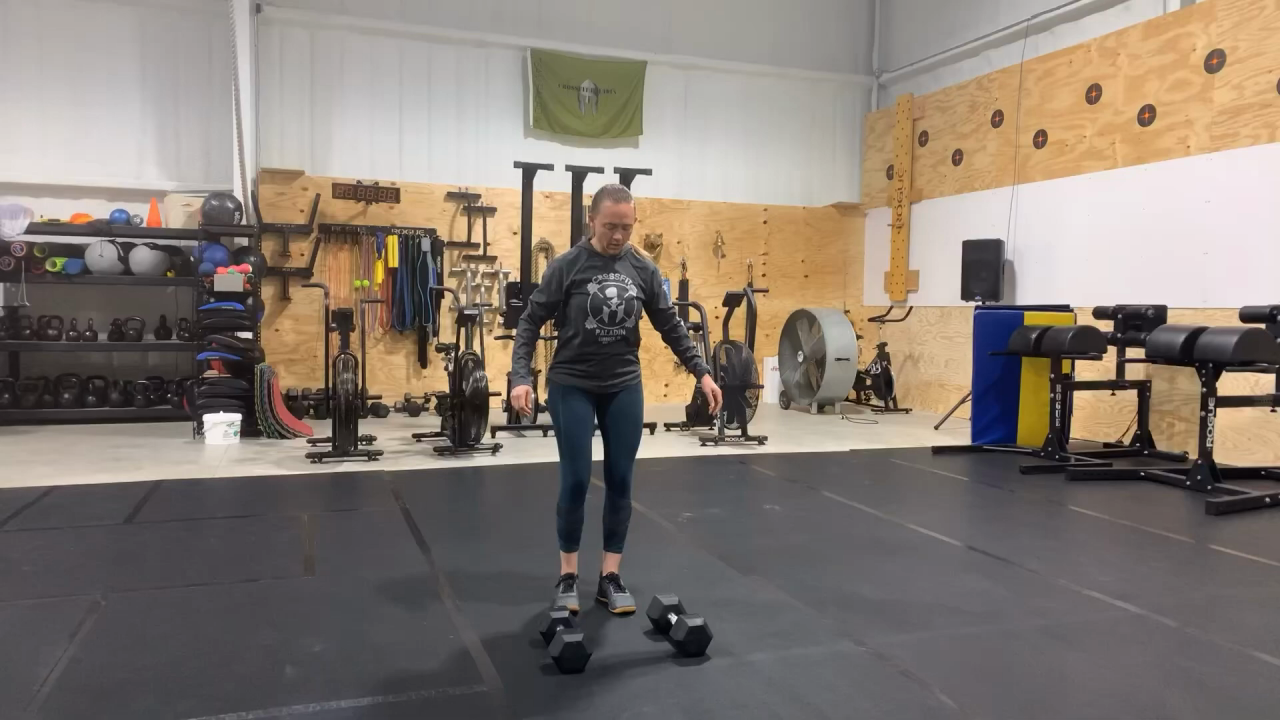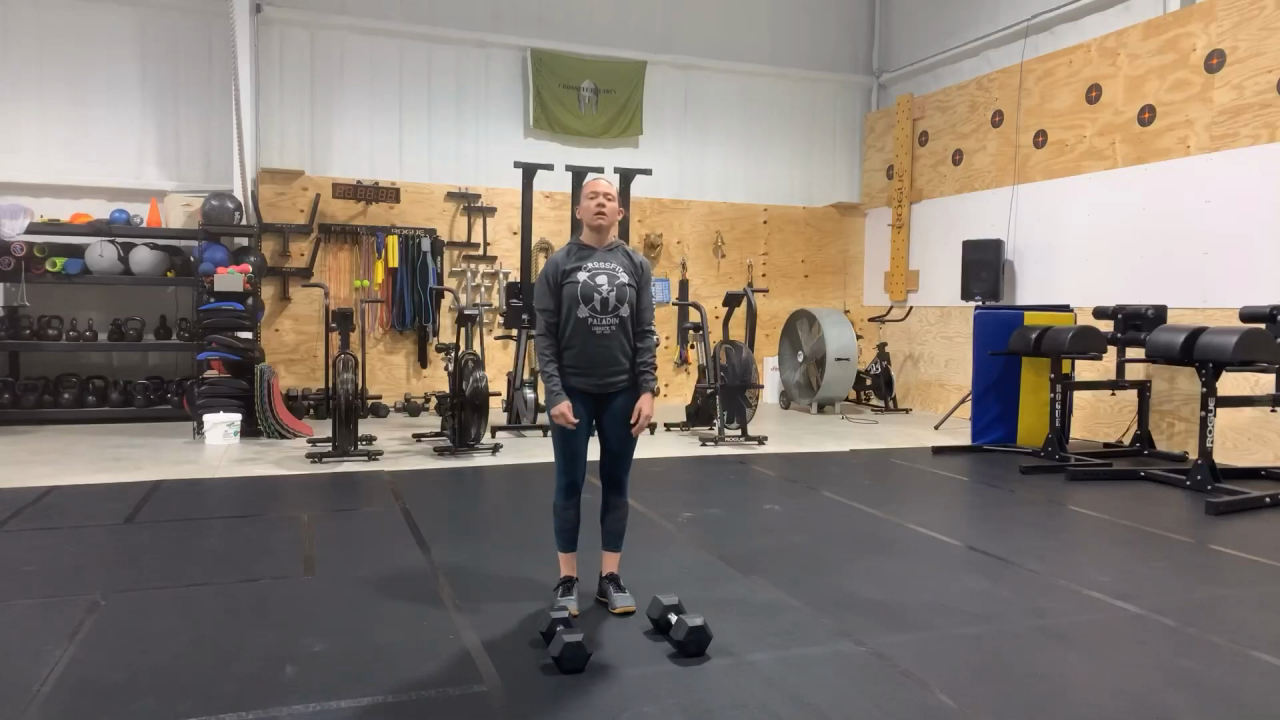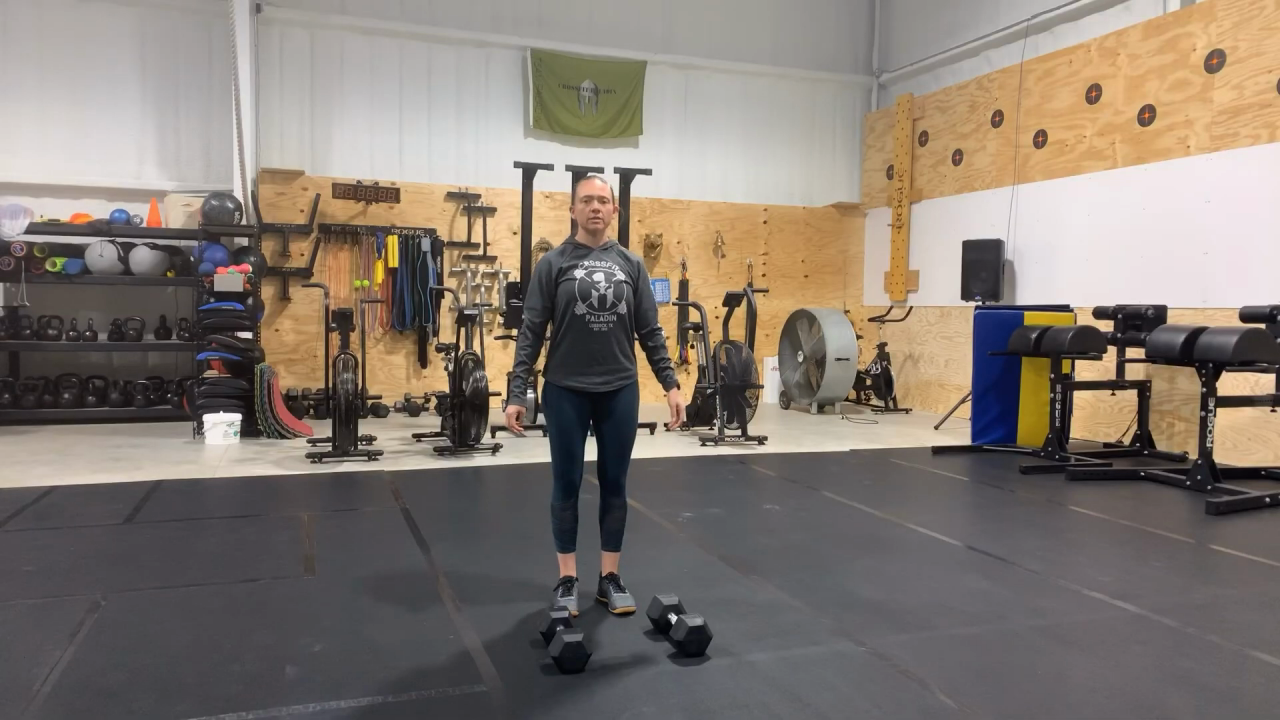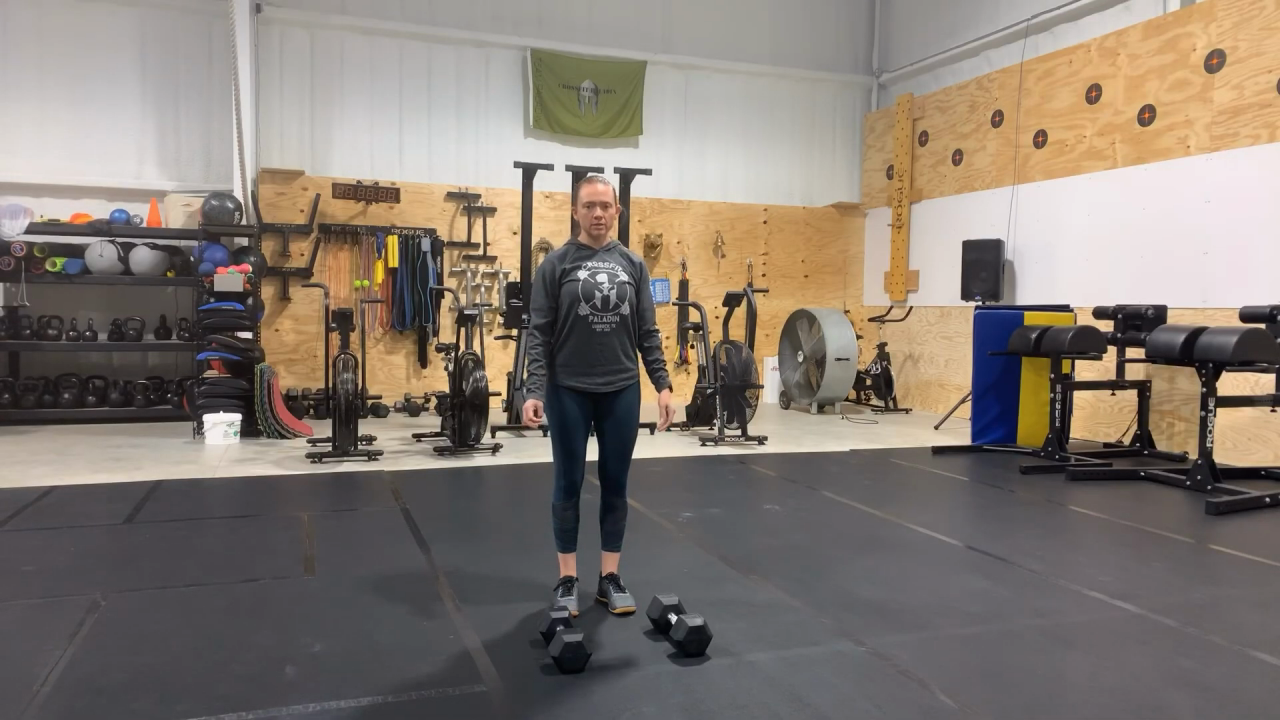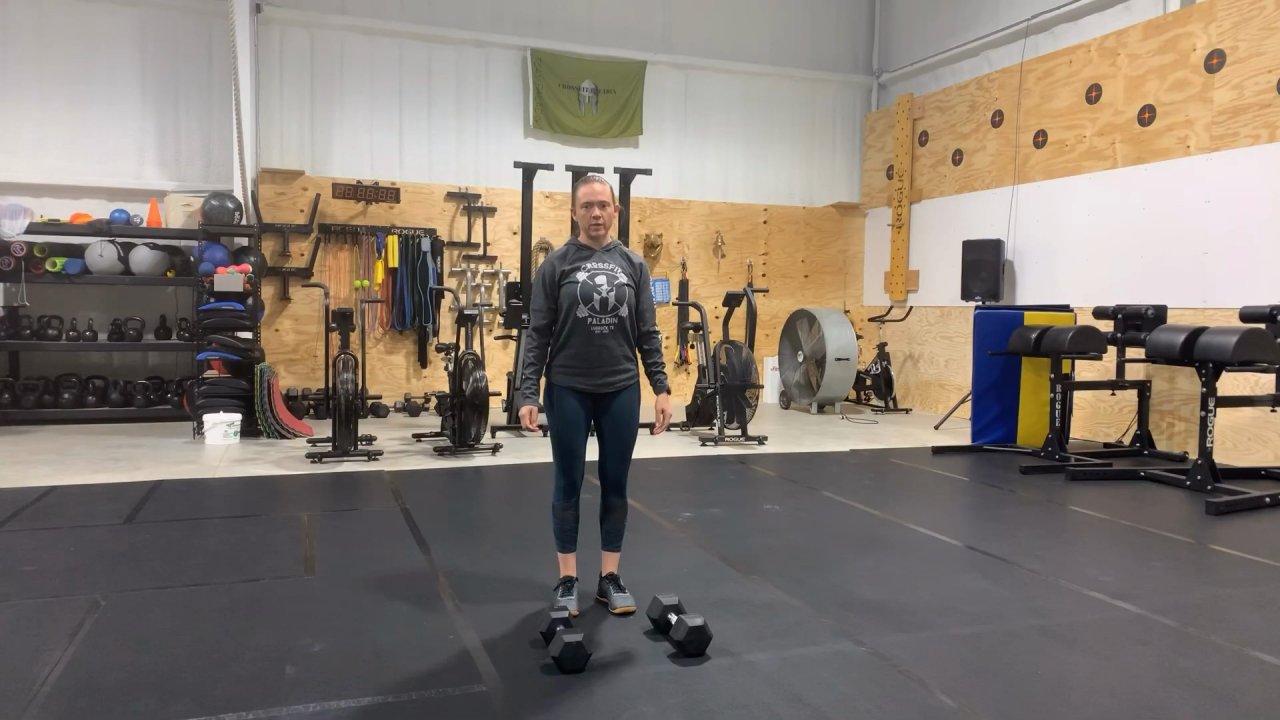
dt=0.5s
person 1, frame 1
left shoulder: (643, 269)
right shoulder: (567, 266)
left elbow: (670, 325)
right elbow: (531, 320)
left wrist: (701, 372)
right wrist: (520, 376)
left hip: (624, 388)
right hip: (571, 386)
left knee: (620, 482)
right knee: (576, 480)
left ankle: (610, 577)
right ankle: (568, 576)
person 1, frame 2
left shoulder: (636, 264)
right shoulder: (558, 264)
left elbow: (645, 333)
right elbow: (545, 335)
left wrist: (648, 390)
right wrist: (555, 393)
left hip: (621, 390)
right hip: (572, 391)
left knee: (616, 485)
right knee: (569, 484)
left ankle: (610, 577)
right ankle: (567, 579)
person 1, frame 3
left shoulder: (631, 264)
right shoulder: (553, 264)
left elbow: (650, 330)
right elbow: (532, 331)
left wrist: (670, 384)
right wrist: (518, 393)
left hip: (619, 390)
right hip: (565, 391)
left knee: (614, 485)
right knee: (567, 485)
left ankle: (610, 578)
right ankle: (567, 580)
person 1, frame 4
left shoulder: (633, 264)
right shoulder: (556, 264)
left elbow: (647, 332)
right elbow: (539, 332)
left wrist: (663, 384)
right wrist: (534, 390)
left hip: (622, 391)
right hip: (569, 391)
left knee: (615, 485)
right knee: (568, 484)
left ankle: (610, 577)
right ankle: (567, 579)
person 1, frame 5
left shoulder: (633, 264)
right shoulder: (555, 265)
left elbow: (648, 332)
right elbow: (539, 334)
left wrist: (661, 388)
right wrist: (528, 394)
left hip: (621, 390)
right hip: (568, 391)
left knee: (615, 484)
right knee: (568, 485)
left ankle: (610, 578)
right ankle: (567, 580)
